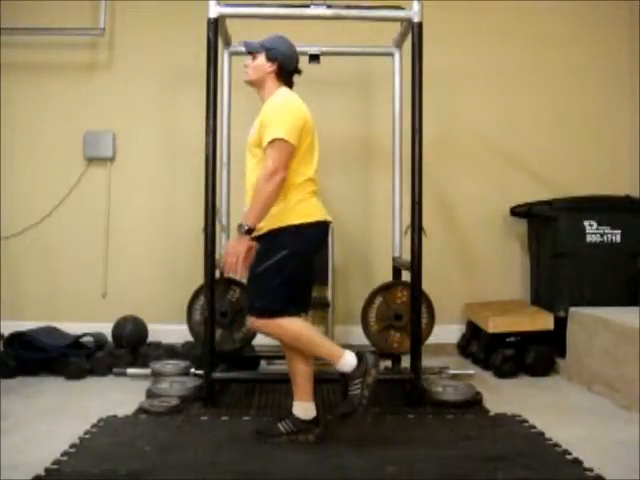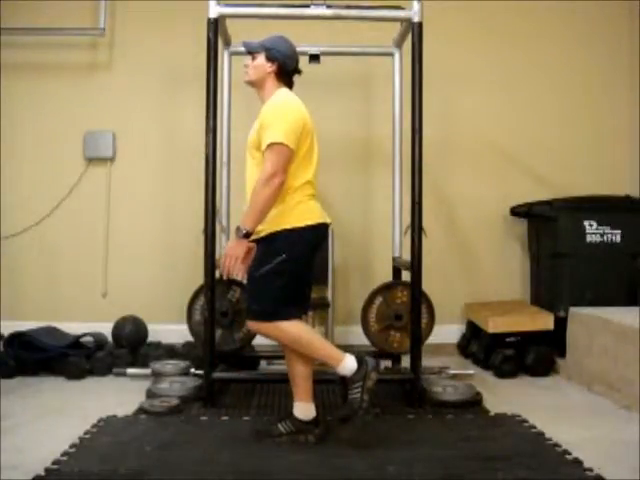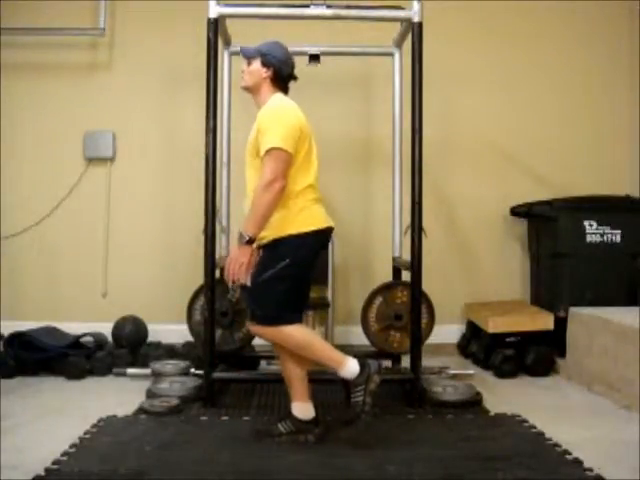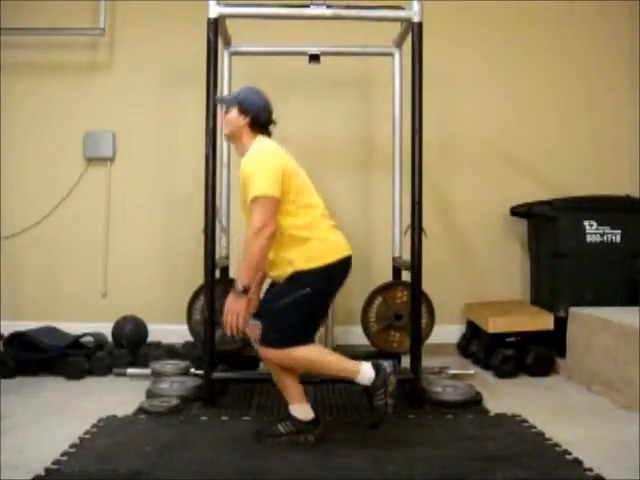
dt=0.3s
person 1, frame 1
left shoulder: (282, 105)
right shoulder: (276, 107)
left elbow: (274, 174)
left wrist: (243, 231)
right wrist: (256, 237)
left hip: (293, 226)
right hip: (292, 226)
left knee: (264, 316)
right knee: (287, 321)
left ankle: (352, 363)
right ankle: (304, 417)
person 1, frame 2
left shoulder: (281, 107)
right shoulder: (277, 109)
left elbow: (273, 178)
left wrist: (241, 234)
right wrist: (253, 239)
left hip: (290, 229)
right hip: (292, 228)
left knee: (263, 319)
right knee: (285, 322)
left ankle: (352, 367)
right ankle: (304, 418)
person 1, frame 3
left shoulder: (277, 112)
right shoulder: (275, 113)
left elbow: (273, 183)
left wrist: (244, 241)
right wrist: (256, 244)
left hip: (294, 233)
right hip: (294, 232)
left knee: (265, 323)
right knee: (281, 325)
left ankle: (354, 370)
right ankle: (303, 417)
person 1, frame 4
left shoulder: (259, 157)
right shoulder: (261, 154)
left elbow: (262, 230)
right elbow: (265, 232)
left wrist: (240, 290)
right wrist: (251, 289)
left hip: (318, 262)
right hip: (308, 260)
left knee: (275, 348)
right knee: (263, 334)
left ankle: (369, 375)
right ankle: (302, 418)
